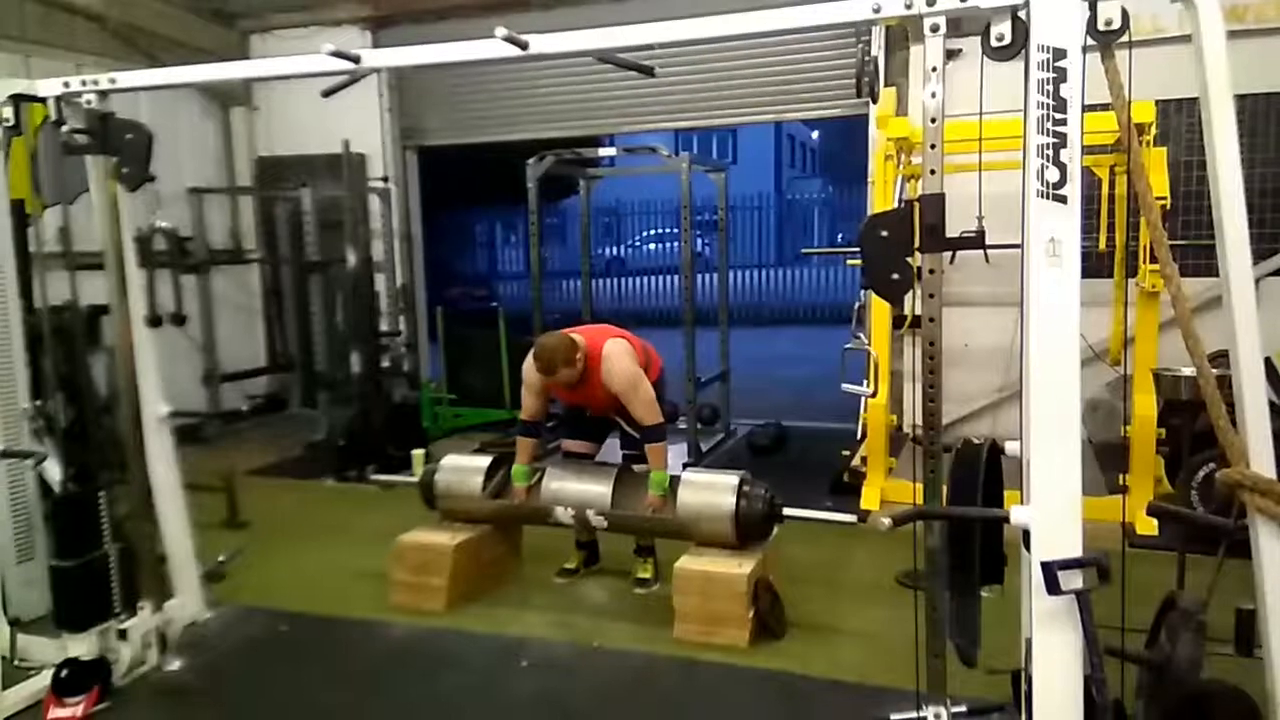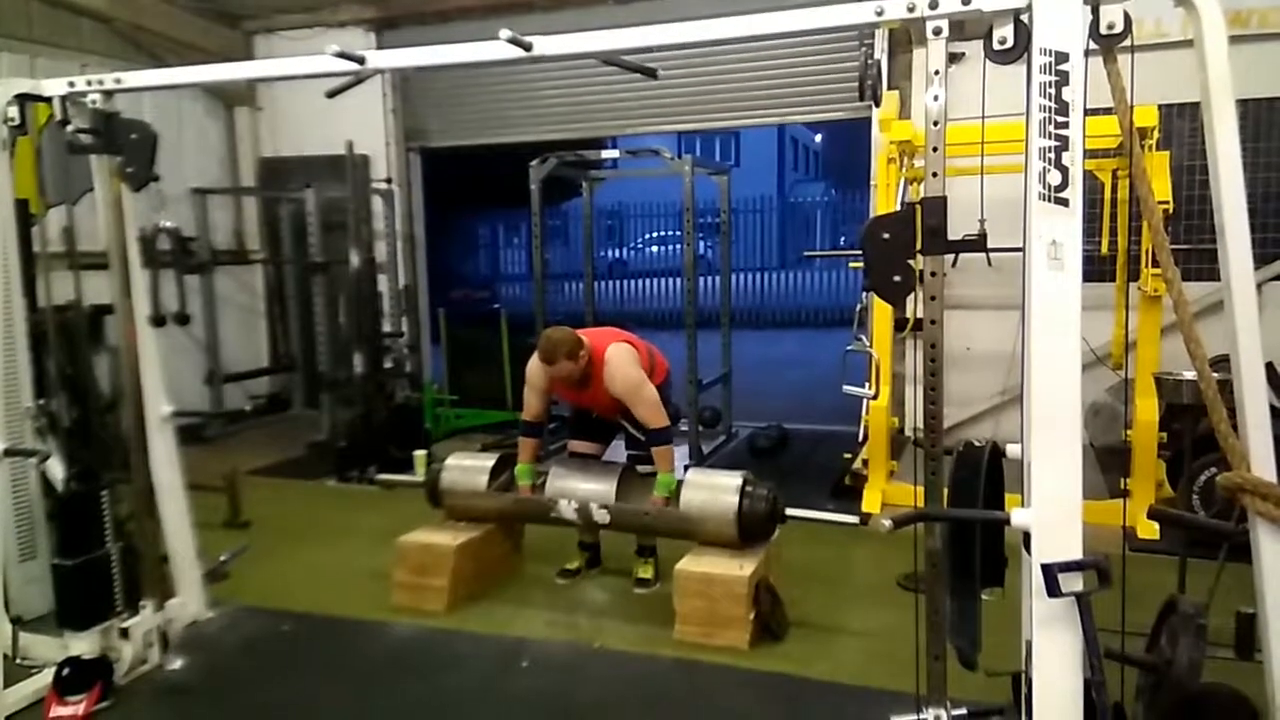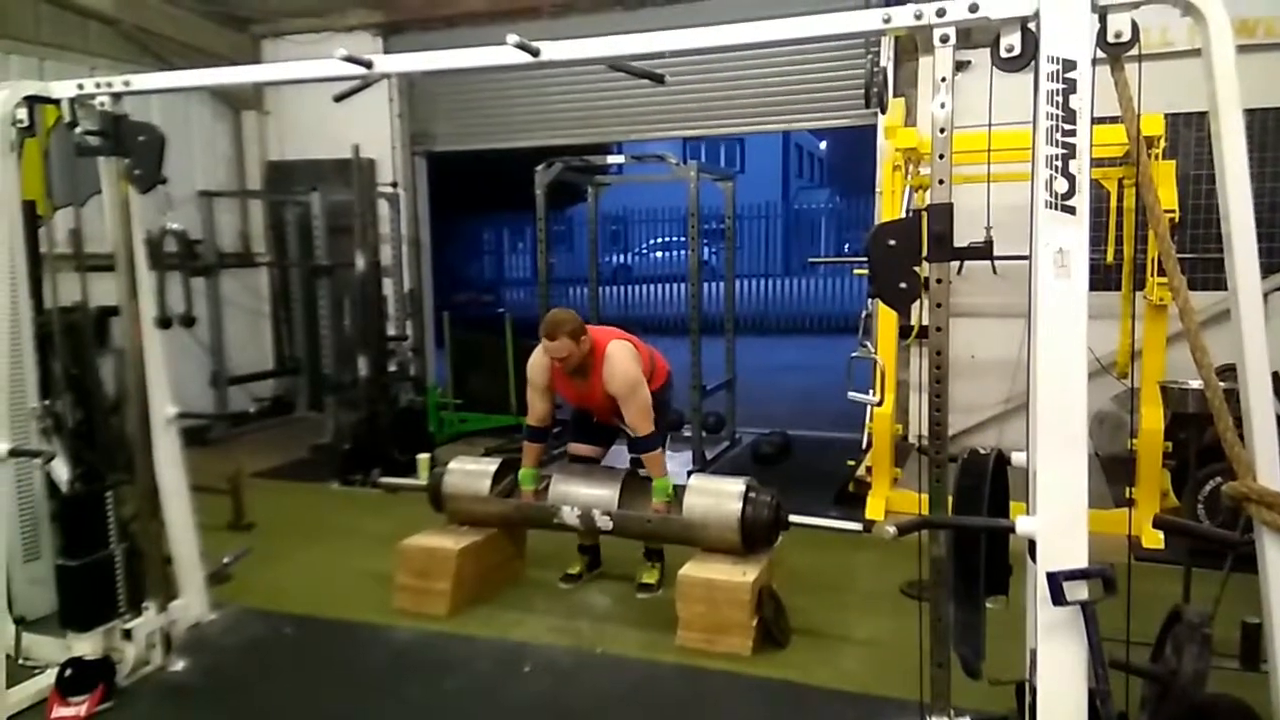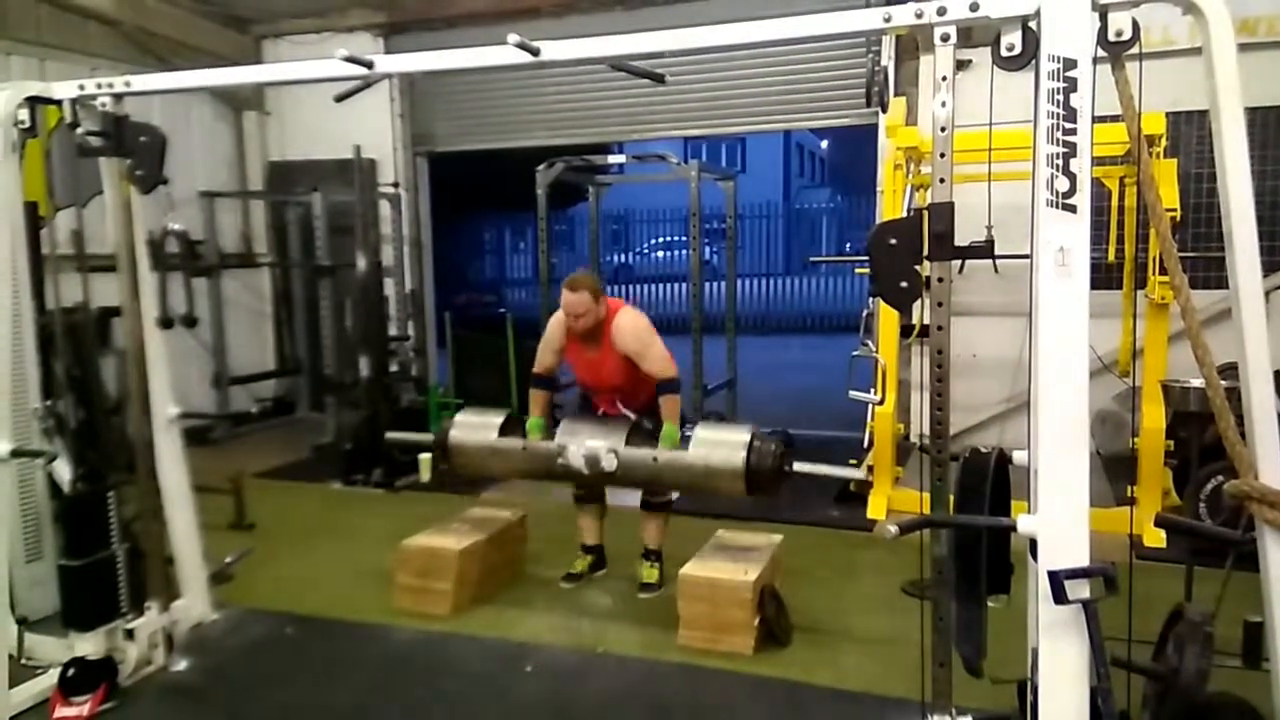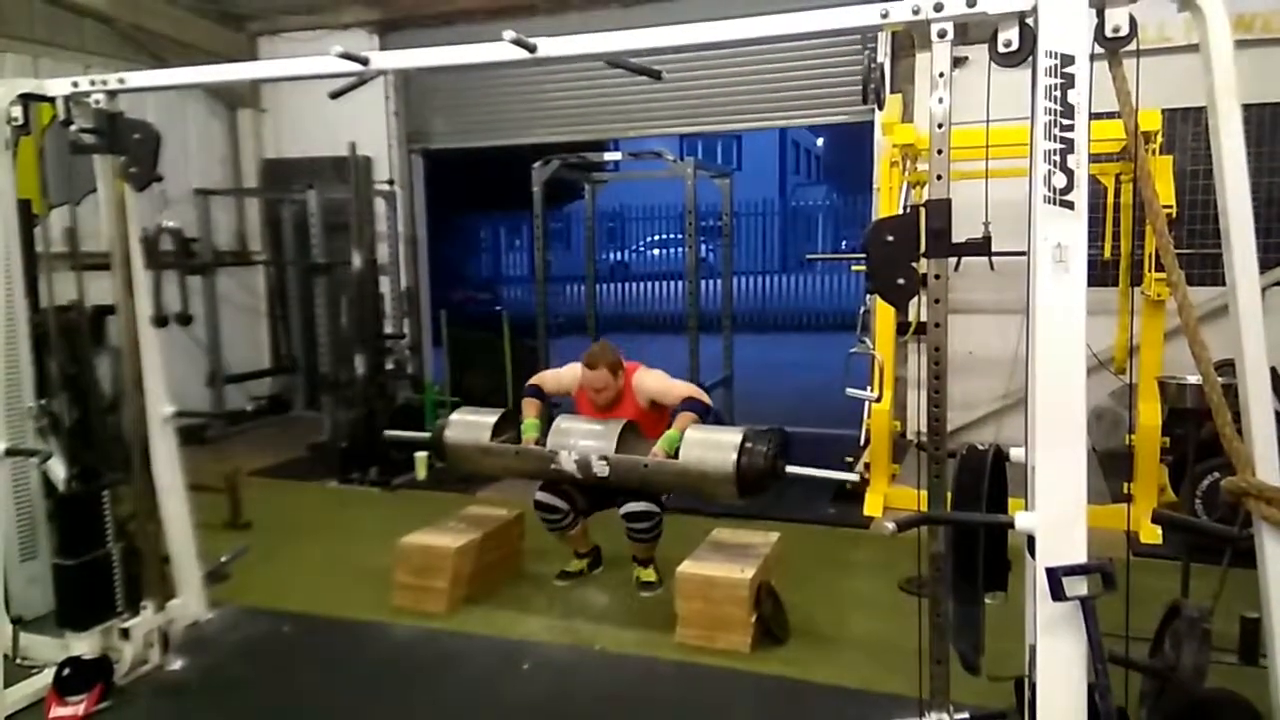
dt=1s
person 1, frame 1
left shoulder: (615, 362)
right shoulder: (535, 364)
left elbow: (652, 424)
right elbow: (530, 419)
left wrist: (658, 484)
right wrist: (521, 475)
left hip: (641, 387)
right hip: (586, 399)
left knee: (638, 472)
left ankle: (645, 554)
right ankle: (586, 550)
person 1, frame 2
left shoulder: (618, 366)
right shoulder: (539, 366)
left elbow: (658, 426)
right elbow: (532, 419)
left wrist: (664, 485)
right wrist: (524, 475)
left hip: (647, 387)
right hip: (592, 401)
left knee: (642, 474)
left ankle: (646, 555)
right ankle: (588, 551)
person 1, frame 3
left shoulder: (618, 362)
right shoulder: (540, 362)
left elbow: (644, 431)
right elbow: (537, 422)
left wrist: (661, 491)
right wrist: (528, 481)
left hip: (649, 390)
right hip: (592, 403)
left knee: (643, 477)
left ankle: (653, 558)
right ankle: (589, 554)
person 1, frame 4
left shoulder: (628, 325)
right shoulder: (558, 326)
left elbow: (667, 379)
right elbow: (541, 375)
left wrist: (670, 439)
right wrist: (535, 429)
left hip: (646, 400)
right hip: (597, 401)
left ankle: (652, 561)
right ankle: (591, 556)
person 1, frame 5
left shoulder: (644, 382)
right shoulder: (575, 376)
left elbow: (700, 401)
right elbow: (535, 385)
left wrist: (669, 441)
right wrist: (530, 425)
left knee: (638, 511)
right knee: (546, 500)
left ankle: (644, 563)
right ankle: (587, 555)
